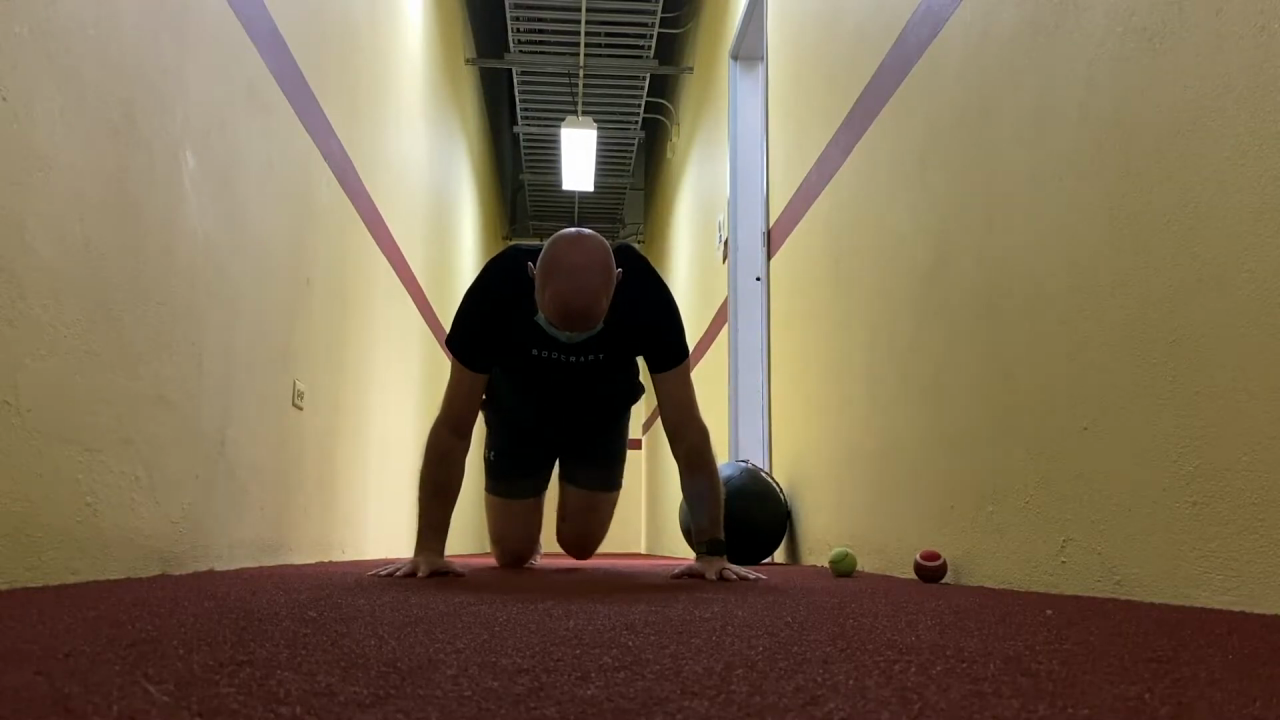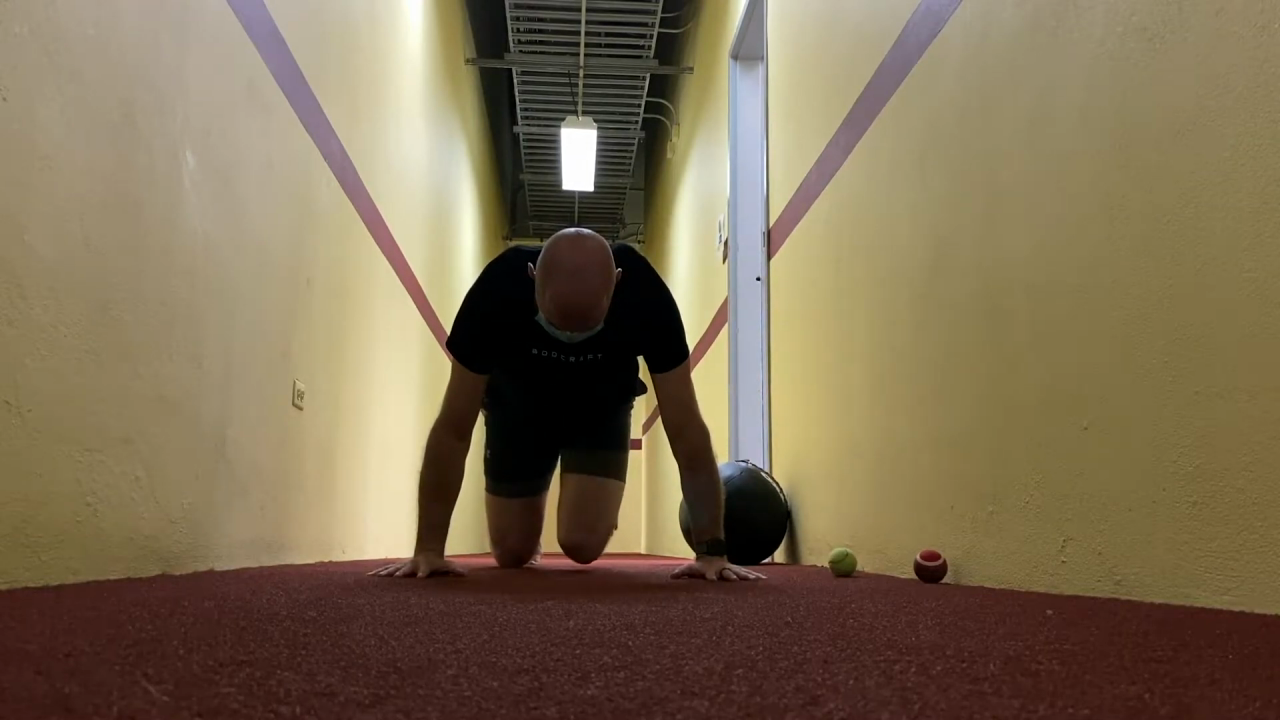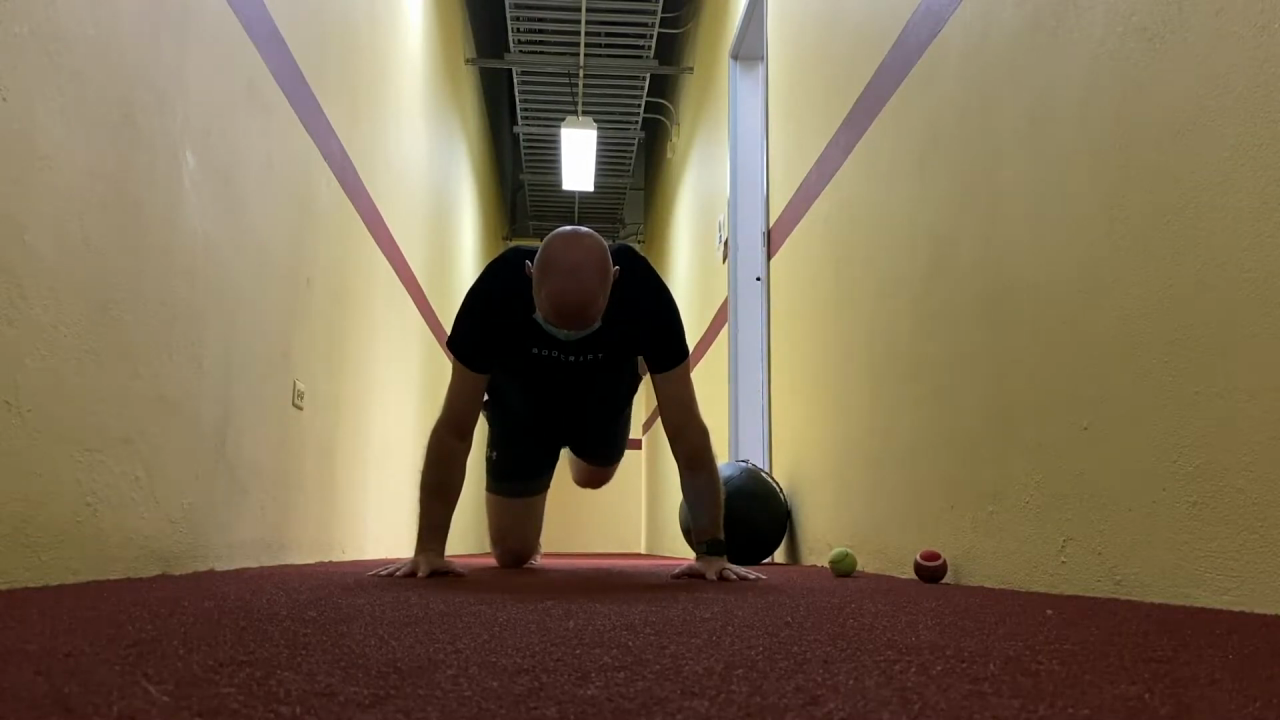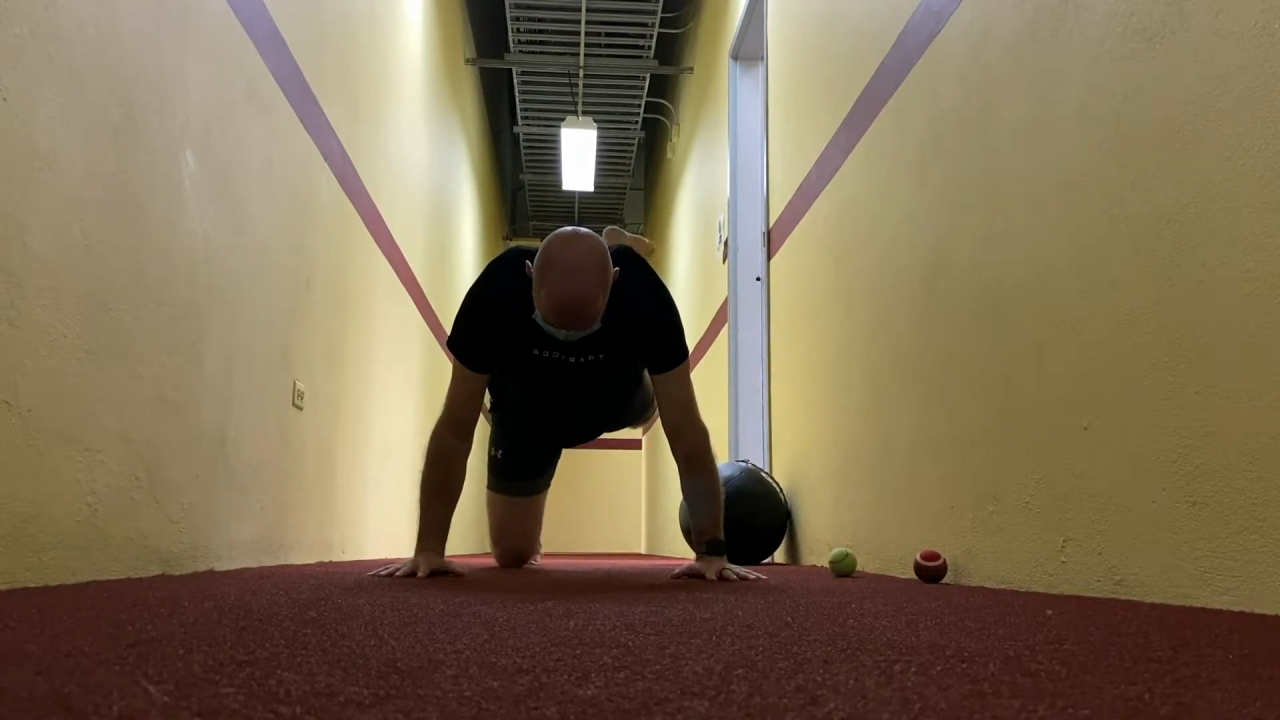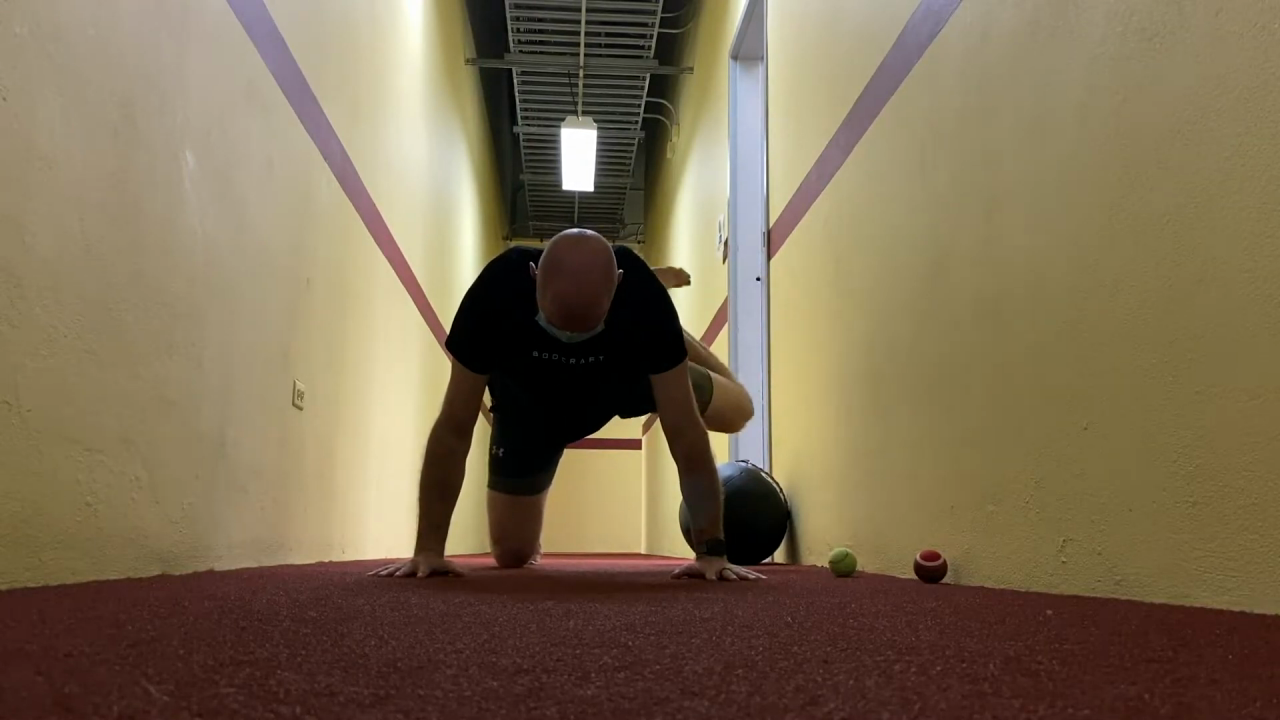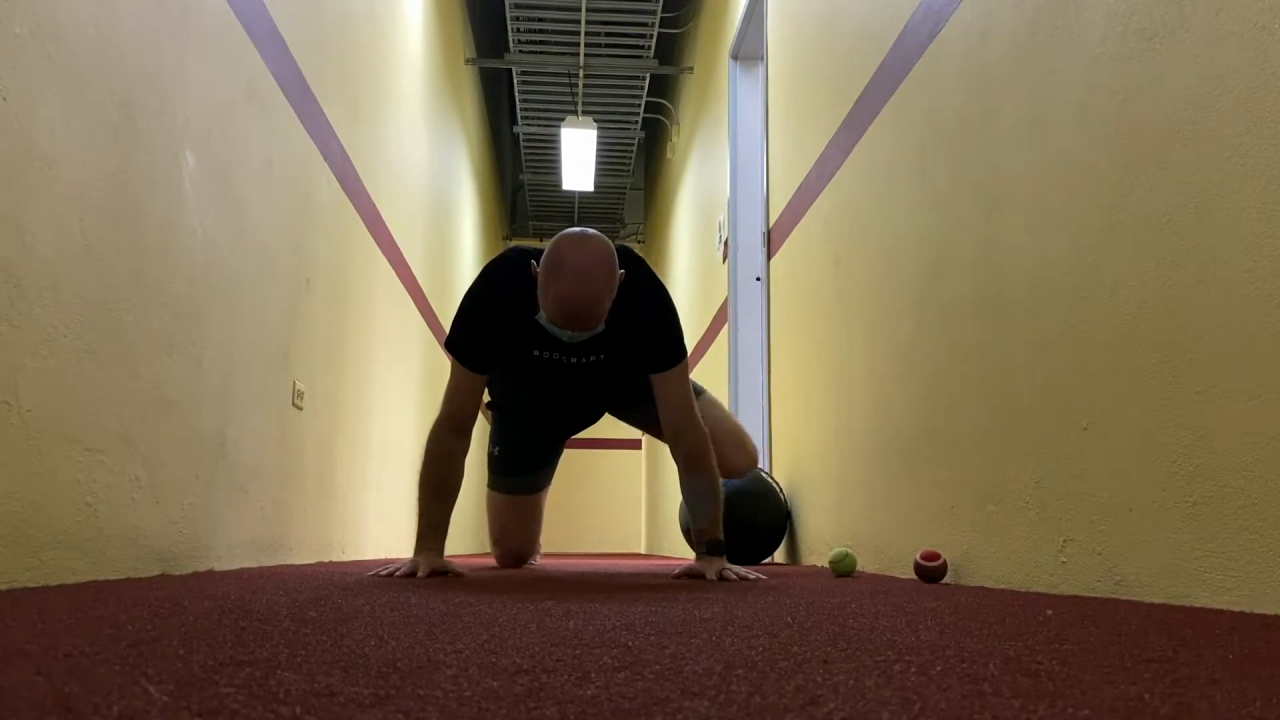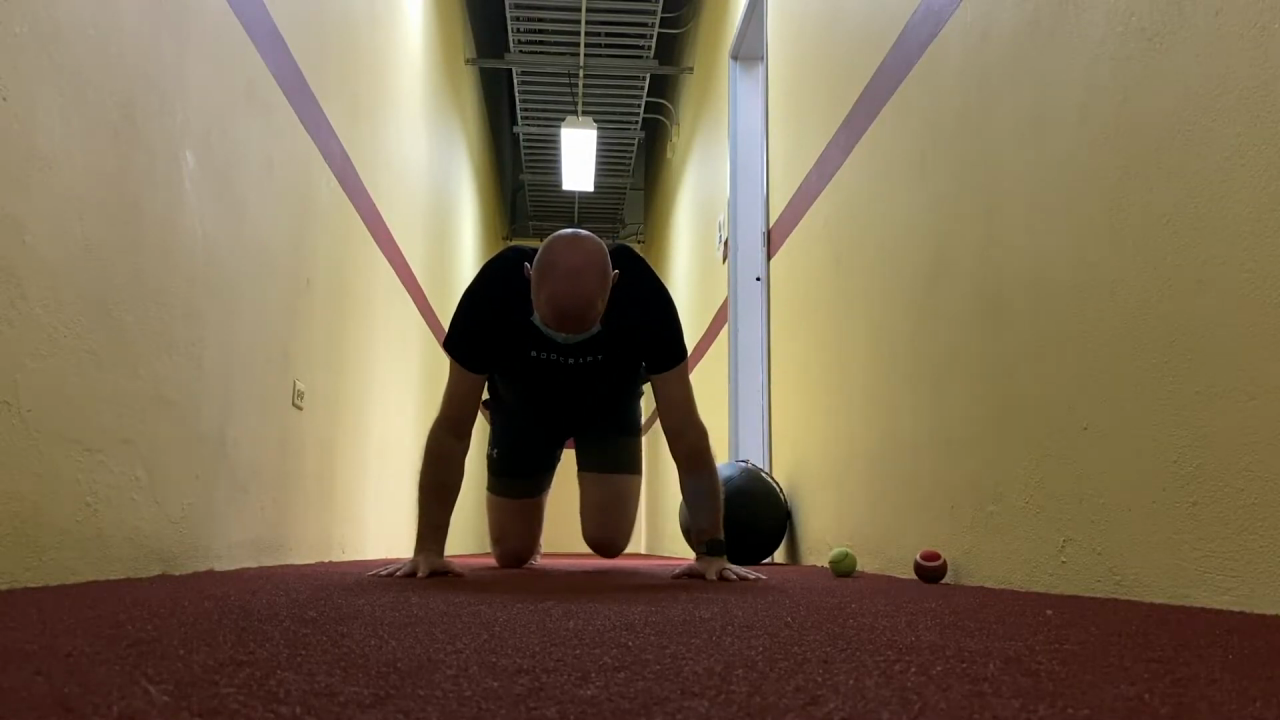
dt=0.4s
person 1, frame 1
left shoulder: (644, 292)
right shoulder: (497, 287)
left elbow: (685, 429)
right elbow: (454, 428)
left wrist: (711, 550)
right wrist: (428, 549)
left hip: (602, 409)
right hip: (519, 410)
left knee: (578, 545)
right knee: (512, 555)
person 1, frame 2
left shoulder: (645, 292)
right shoulder: (498, 288)
left elbow: (685, 427)
right elbow: (454, 428)
left wrist: (711, 550)
right wrist: (429, 549)
left hip: (602, 406)
right hip: (519, 406)
left knee: (582, 546)
right knee: (512, 554)
right ankle: (531, 503)
person 1, frame 3
left shoulder: (644, 291)
right shoulder: (496, 289)
left elbow: (685, 428)
right elbow: (455, 429)
left wrist: (711, 550)
right wrist: (429, 550)
left hip: (603, 404)
right hip: (522, 410)
left knee: (590, 477)
right knee: (512, 555)
person 1, frame 4
left shoulder: (642, 292)
right shoulder: (496, 290)
left elbow: (685, 428)
right elbow: (455, 428)
left wrist: (711, 550)
right wrist: (429, 549)
left hip: (612, 401)
right hip: (525, 412)
right knee: (512, 555)
person 1, frame 5
left shoulder: (641, 293)
right shoulder: (497, 289)
left elbow: (683, 429)
right elbow: (454, 428)
left wrist: (711, 550)
right wrist: (428, 548)
left hip: (622, 381)
right hip: (527, 405)
left knee: (735, 408)
right knee: (512, 554)
person 1, frame 6
left shoulder: (643, 292)
right shoulder: (498, 288)
left elbow: (685, 428)
right elbow: (453, 428)
left wrist: (711, 550)
right wrist: (428, 549)
left hip: (623, 374)
right hip: (527, 399)
left knee: (739, 459)
right knee: (512, 554)
person 1, frame 7
left shoulder: (642, 291)
right shoulder: (494, 288)
left elbow: (683, 427)
right elbow: (453, 428)
left wrist: (711, 551)
right wrist: (428, 550)
left hip: (609, 400)
right hip: (524, 405)
left knee: (607, 541)
right knee: (512, 555)
right ankle: (528, 504)
